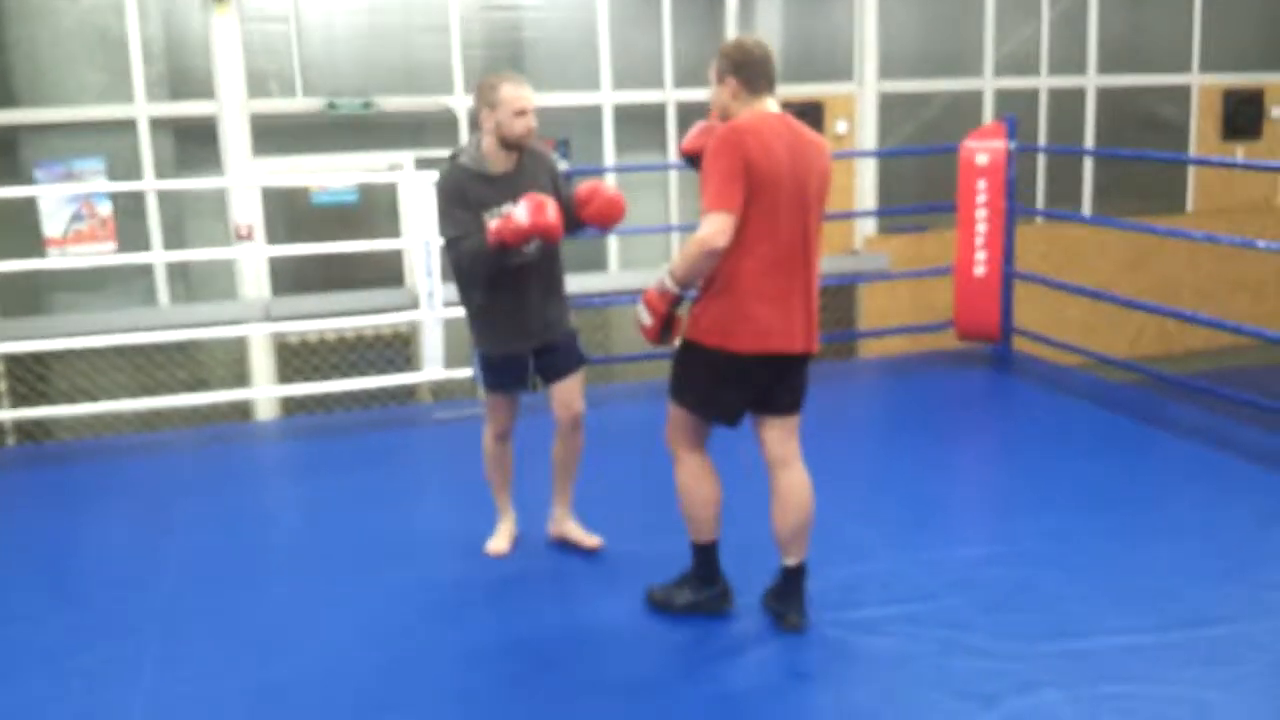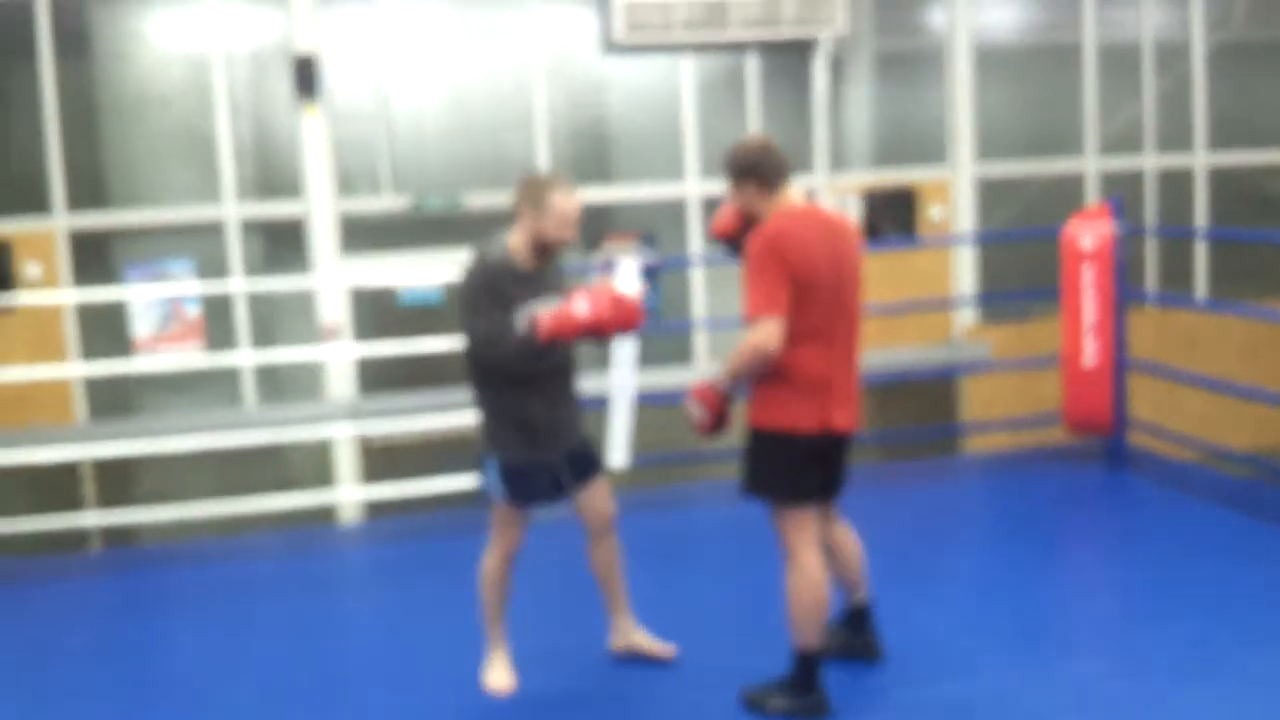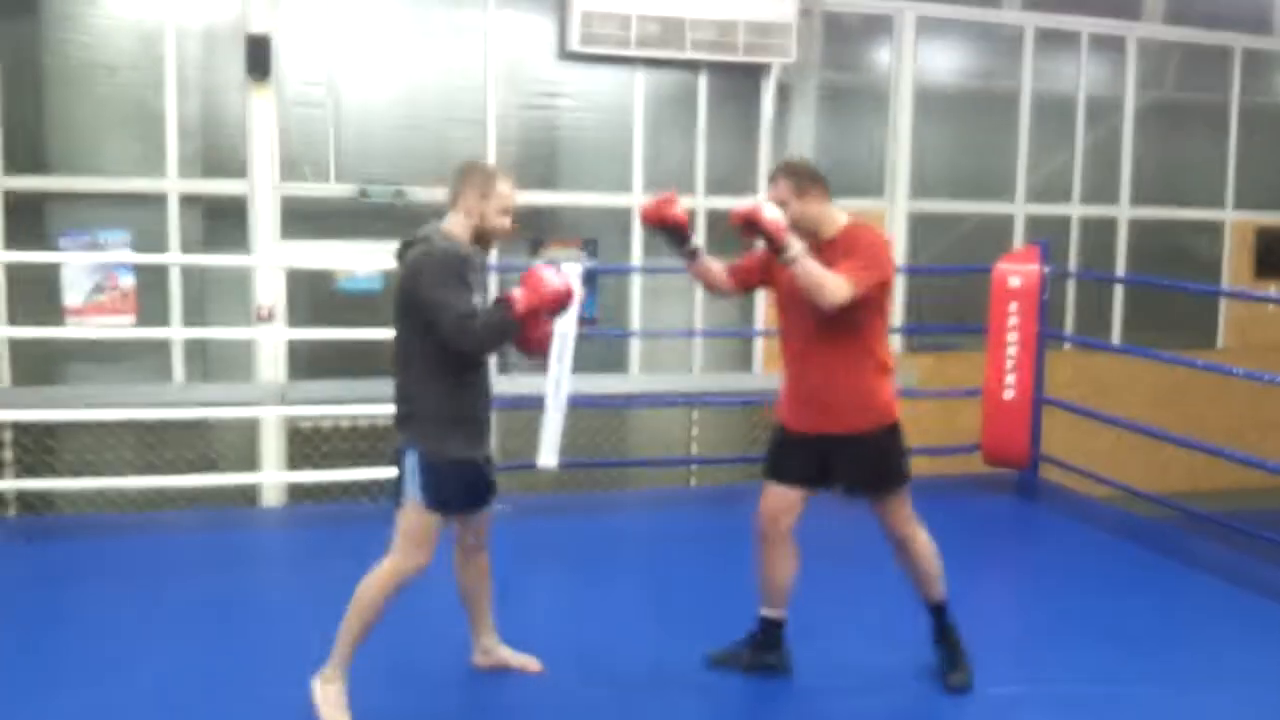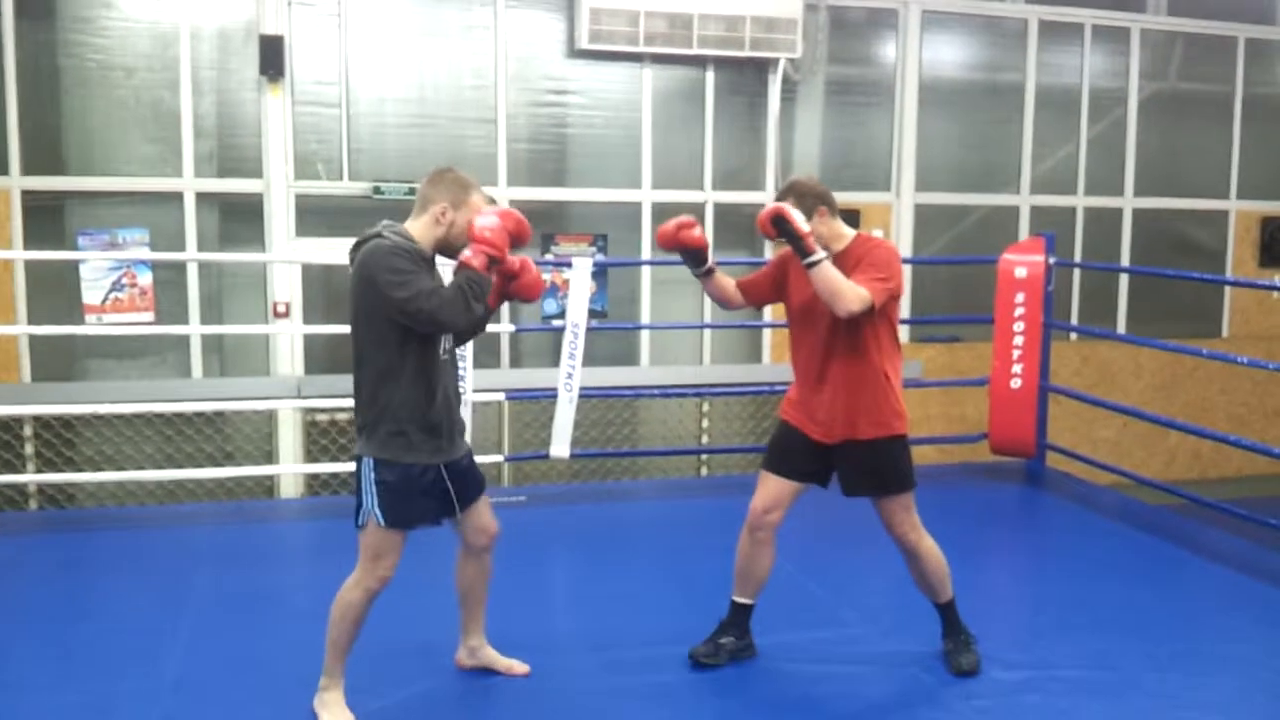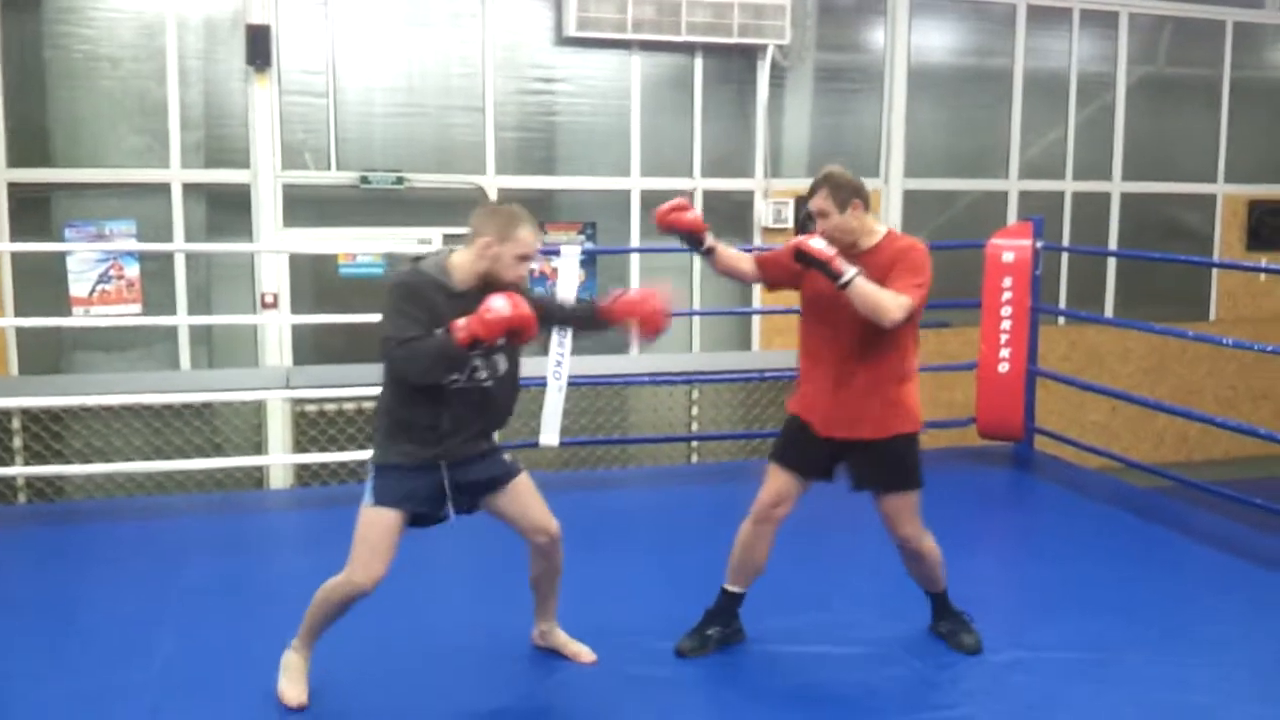
dt=1s
person 1, frame 1
left shoulder: (732, 139)
right shoulder: (813, 147)
left elbow: (716, 236)
left wrist: (667, 288)
left hip: (729, 326)
right hip: (792, 328)
left knee: (685, 442)
right knee: (785, 457)
left ankle: (707, 579)
right ankle: (791, 593)
person 1, frame 2
left shoulder: (772, 239)
right shoulder: (837, 227)
left elbow: (766, 338)
left wrist: (718, 388)
left hip: (791, 412)
right hip: (831, 404)
left knee: (798, 544)
right knee: (825, 520)
right ankle: (860, 627)
person 1, frame 3
left shoulder: (868, 243)
right shoulder: (781, 246)
left elbow: (831, 295)
right elbow: (724, 281)
left wrist: (782, 238)
right wrist: (685, 243)
left hip: (865, 416)
right hip: (801, 416)
left knee: (901, 529)
right knee: (773, 525)
left ankle: (947, 639)
right ankle: (769, 644)
person 1, frame 4
left shoulder: (879, 255)
right shoulder: (791, 263)
left elbow: (848, 304)
right elbow: (734, 296)
left wrist: (806, 245)
right wrist: (700, 263)
left hip: (872, 423)
right hip: (807, 417)
left knee: (907, 533)
right knee: (760, 516)
left ankle: (955, 630)
right ankle: (735, 630)
person 1, frame 5
left shoulder: (908, 253)
right shoulder: (813, 252)
left elbow: (891, 314)
right elbow: (746, 269)
left wrist: (837, 268)
right wrist: (702, 242)
left hip: (885, 419)
right hip: (816, 413)
left knee: (907, 533)
right knee: (767, 510)
left ankle: (944, 612)
right ankle: (722, 617)
person 2, frame 1
left shoulder: (540, 162)
right shoulder: (456, 182)
left elbow: (565, 216)
right elbow: (465, 258)
left wrist: (588, 210)
right wrist: (502, 234)
left hip: (551, 318)
right hip: (498, 328)
left knee: (571, 417)
right knee: (500, 427)
left ankle: (561, 516)
right ankle: (505, 519)
person 2, frame 2
left shoulder: (547, 267)
right shoulder: (484, 280)
right elbow: (502, 355)
left wrist: (596, 319)
right wrist: (558, 326)
left hip: (562, 424)
right hip: (515, 434)
left knee: (604, 518)
right knee: (505, 544)
left ankle: (624, 629)
right ankle: (497, 652)
person 2, frame 3
left shoulder: (455, 258)
right shoulder: (430, 261)
right elbow: (465, 333)
left wrist: (520, 325)
right wrist: (525, 302)
left hip: (463, 434)
right hip: (431, 437)
left knee: (475, 540)
right knee: (410, 560)
left ankle: (487, 646)
person 2, frame 4
left shoulder: (419, 259)
right shoulder: (383, 258)
left elbow: (451, 331)
right elbow: (445, 312)
left wrist: (496, 290)
right wrist: (483, 257)
left hip: (443, 438)
right hip: (394, 448)
left knee: (482, 537)
right knee: (375, 573)
left ankle: (473, 644)
person 2, frame 5
left shoulder: (503, 293)
right shoulder: (412, 286)
left elbow: (562, 313)
right elbow: (411, 364)
left wrist: (615, 310)
right wrist: (472, 330)
left hip: (473, 448)
right hip: (408, 453)
left knee: (546, 533)
right knee: (364, 576)
left ankle: (546, 627)
right ankle: (299, 650)
